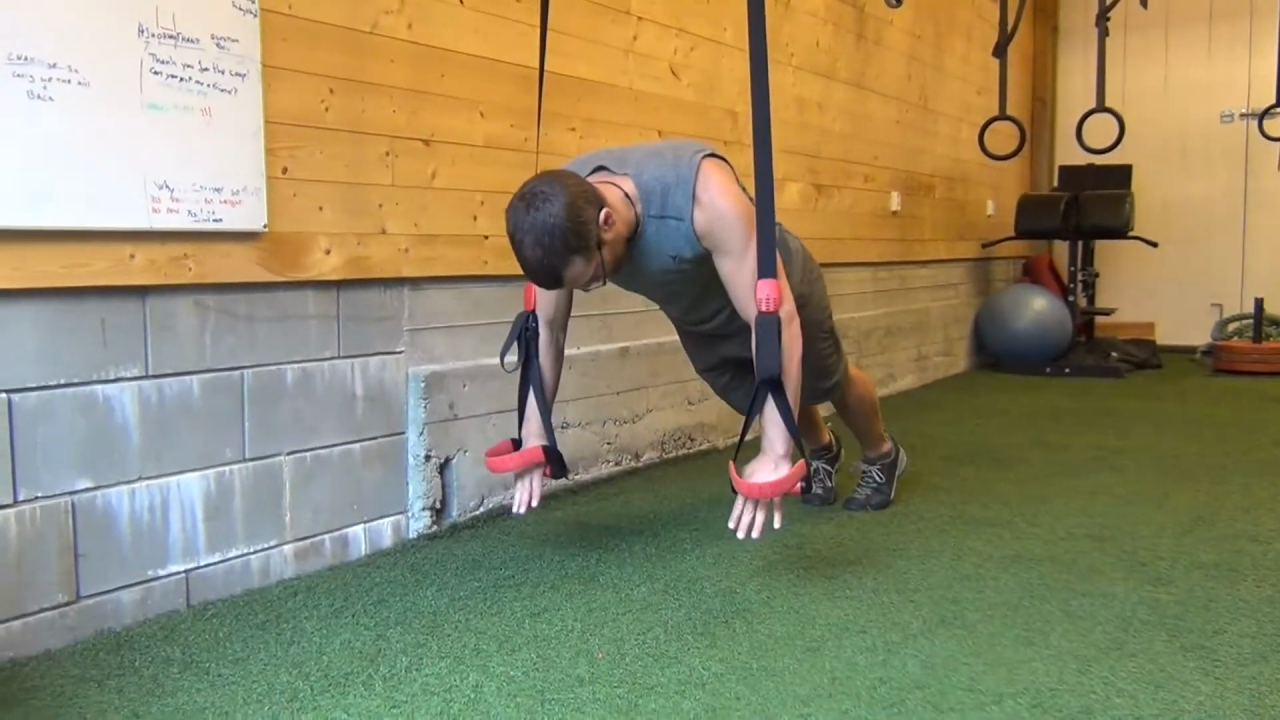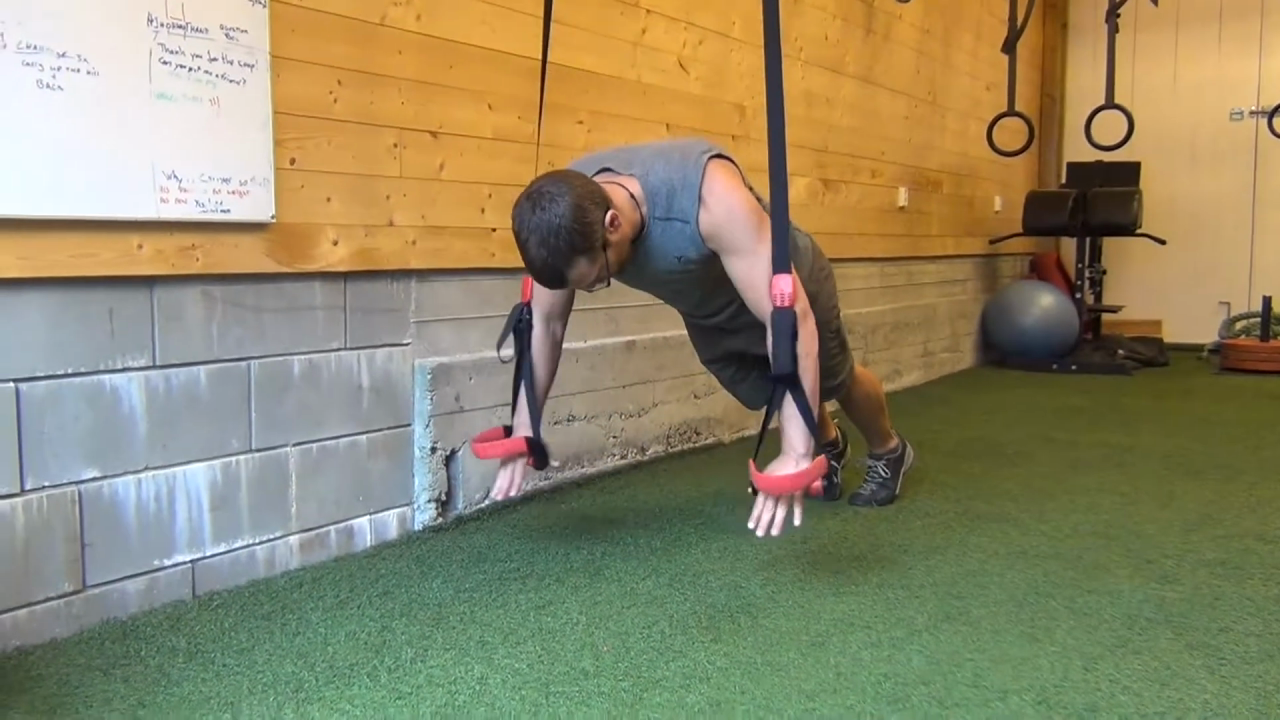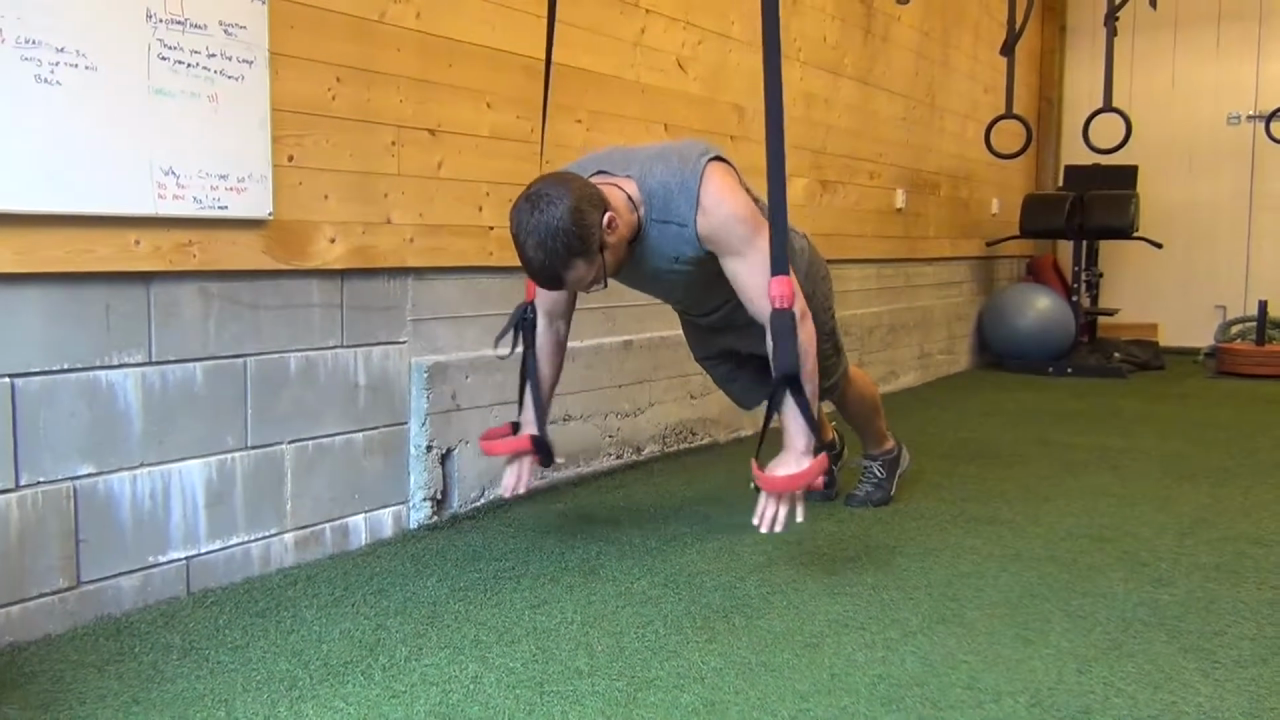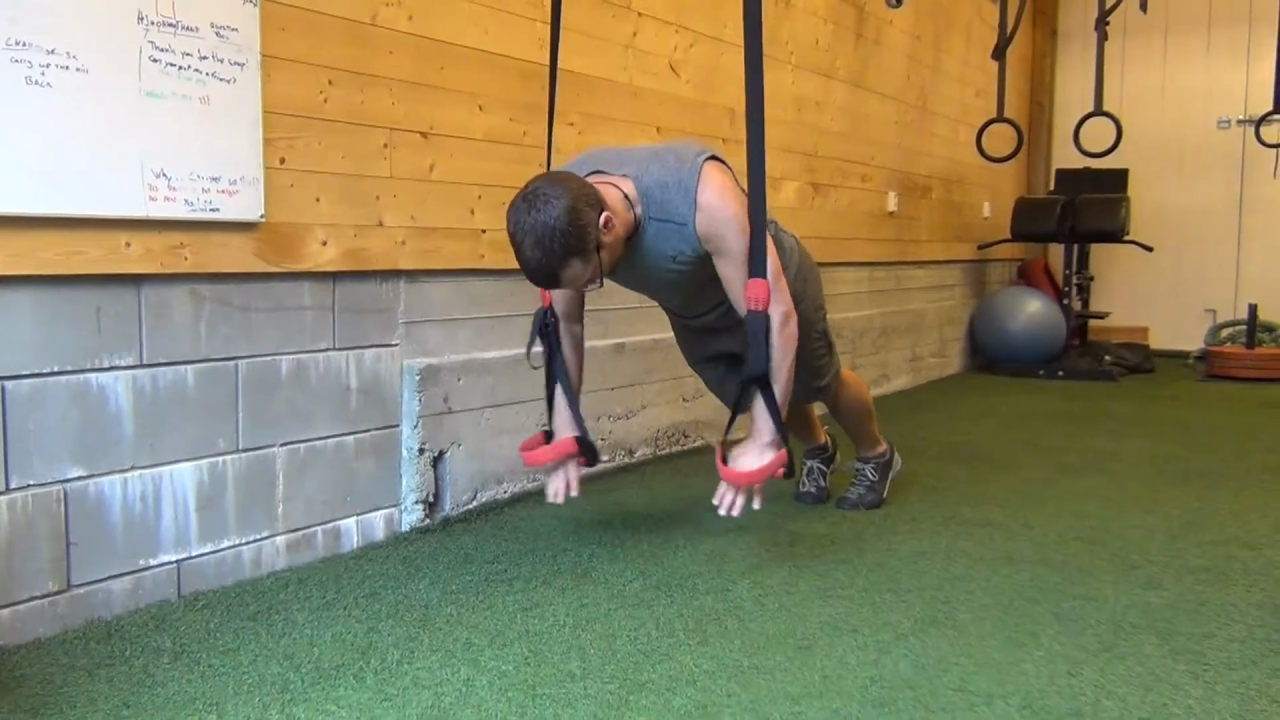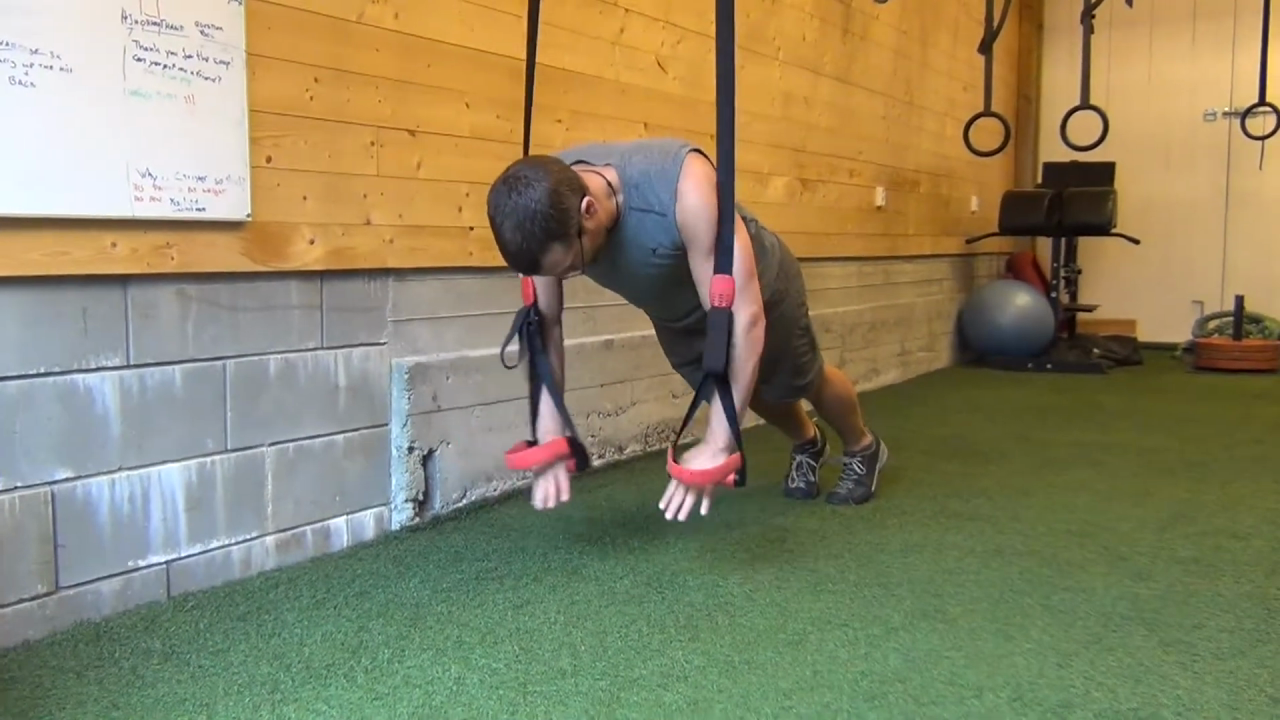
dt=0.5s
person 1, frame 1
left shoulder: (702, 193)
right shoulder: (560, 213)
left elbow: (776, 319)
right elbow: (547, 329)
left wrist: (776, 453)
right wrist: (533, 436)
left hip: (777, 290)
left knee: (828, 381)
left ankle: (881, 457)
right ankle: (822, 452)
person 1, frame 2
left shoulder: (709, 194)
right shoulder: (567, 211)
left elbow: (791, 319)
right elbow: (545, 323)
left wrist: (796, 453)
right wrist: (522, 429)
left hip: (789, 288)
left knee: (836, 380)
right knee: (770, 395)
left ankle: (888, 452)
right ankle: (831, 447)
person 1, frame 3
left shoulder: (705, 197)
right shoulder: (565, 210)
left elbow: (790, 320)
right elbow: (549, 321)
left wrist: (796, 450)
right wrist: (531, 427)
left knee: (830, 380)
right knee: (763, 393)
left ankle: (884, 453)
right ankle: (828, 448)
person 1, frame 4
left shoulder: (702, 195)
right shoulder: (564, 214)
left elbow: (776, 317)
right elbow: (566, 323)
left wrist: (762, 441)
right wrist: (565, 431)
left hip: (774, 284)
left knee: (819, 382)
right knee: (754, 394)
left ankle: (876, 457)
right ankle: (817, 451)
person 1, frame 5
left shoulder: (684, 188)
right shoulder: (545, 210)
left elbow: (745, 316)
right elbow: (544, 321)
left wrist: (718, 444)
right wrist: (549, 433)
left hip: (756, 285)
left knee: (801, 381)
right knee: (754, 388)
left ankle: (863, 450)
right ankle: (808, 446)
